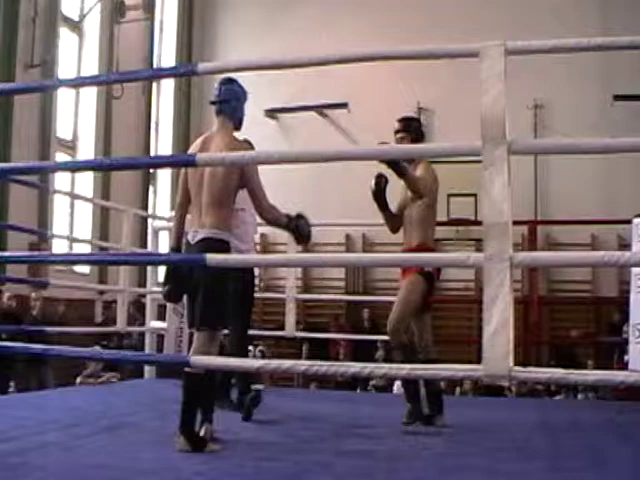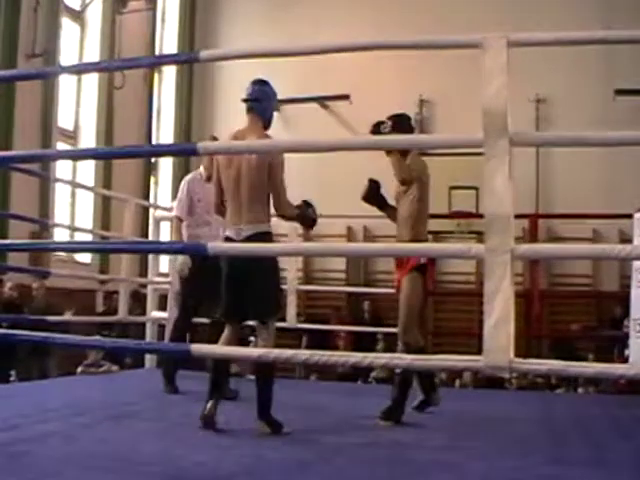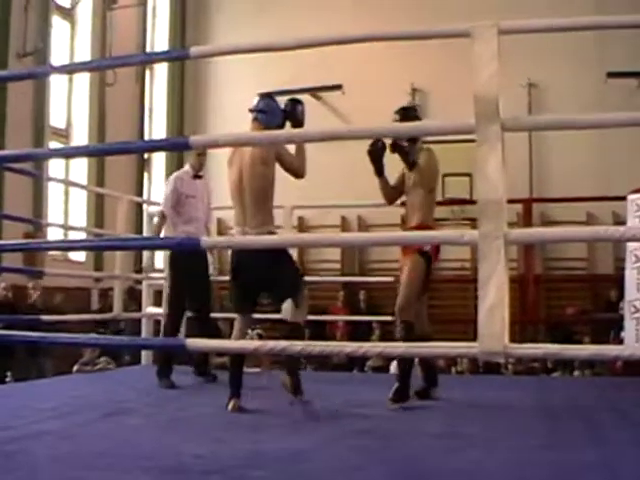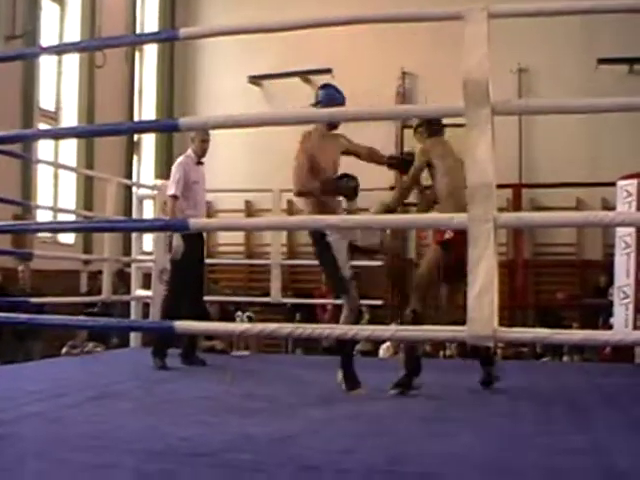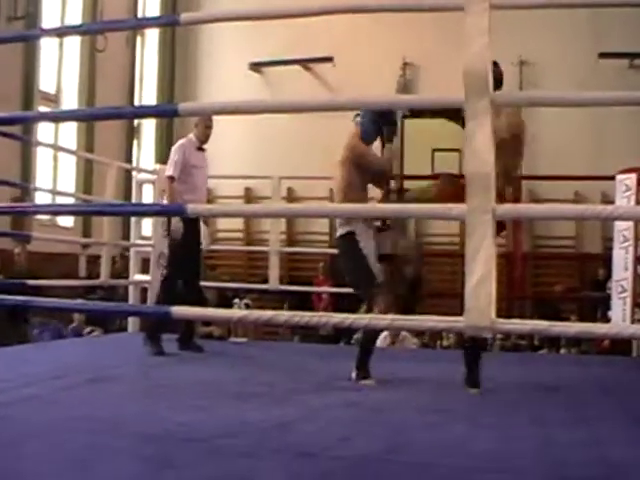
dt=0.7s
person 1, frame 1
left shoulder: (196, 147)
right shoulder: (240, 149)
left elbow: (179, 209)
right elbow: (263, 209)
left wrist: (174, 258)
right wrist: (293, 223)
left hip: (192, 245)
right hip: (215, 246)
left knee: (207, 334)
right knee: (206, 335)
left ankle: (205, 423)
right ankle: (187, 429)
person 1, frame 2
right shoulder: (268, 146)
left elbow: (218, 205)
right elbow: (281, 207)
right wrist: (303, 214)
left hip: (231, 241)
right hip: (258, 241)
left knee: (232, 325)
right knee: (266, 327)
left ankle: (213, 398)
right ankle: (264, 415)
person 1, frame 3
left shoulder: (235, 151)
right shoulder: (270, 144)
right elbow: (299, 171)
right wrist: (298, 132)
left knee: (242, 318)
right knee: (299, 297)
left ankle: (234, 396)
right ankle: (291, 370)
person 1, frame 4
left shoulder: (335, 140)
right shoulder: (308, 142)
left elbow: (364, 152)
right elbow: (299, 187)
left wrist: (395, 162)
right wrist: (330, 187)
left hip: (338, 224)
right hip: (324, 230)
right knee: (352, 301)
right ankle: (347, 372)
person 1, frame 5
left shoulder: (362, 151)
right shoulder: (355, 148)
left elbow: (384, 183)
right elbow: (388, 170)
left wrist: (385, 140)
right wrist: (388, 139)
left hip: (363, 229)
right hip: (352, 234)
right knee: (381, 301)
right ankle: (361, 367)
person 2, frame 1
left shoulder: (425, 171)
right shoulder: (409, 179)
left elbow: (422, 192)
right elbow: (394, 226)
left wrist: (398, 167)
right wrist: (381, 201)
left knee: (395, 326)
right knee: (421, 338)
left ankle: (414, 401)
right ankle: (435, 407)
person 2, frame 2
left shoulder: (415, 163)
right shoulder: (406, 166)
left elbow: (403, 177)
right wrist: (379, 202)
left hip: (415, 254)
right hip: (405, 255)
left knee: (406, 328)
right knee: (411, 327)
left ankle: (397, 403)
right ankle: (429, 390)
person 2, frame 3
left shoulder: (426, 155)
right shoulder: (409, 161)
left elbow: (428, 185)
right elbow: (390, 197)
left wrist: (409, 159)
right wrist: (378, 167)
left knee: (403, 308)
right knee: (416, 314)
left ankle: (403, 382)
right ankle: (429, 381)
person 2, frame 4
left shoulder: (429, 147)
right shoulder: (449, 153)
left elbow: (406, 185)
left wrist: (385, 208)
left hip: (450, 229)
right hip: (463, 229)
left knee: (416, 295)
left ankle: (410, 372)
right ankle: (488, 368)
person 2, frame 5
left shoulder: (510, 115)
right shoulder: (496, 114)
left elbow: (496, 142)
left wrist: (464, 119)
left hip: (496, 201)
left ankle: (472, 370)
person 3, frame 1
left shoulder: (248, 193)
left hip: (245, 264)
left knee: (239, 326)
right knee: (238, 325)
left ankle: (223, 390)
right ankle: (244, 391)
person 3, frame 2
right shoulder: (191, 182)
right elbow: (178, 219)
right wrist: (181, 254)
left hip: (215, 255)
right hip: (194, 254)
left knee: (218, 315)
right knee: (185, 313)
right ankle: (169, 374)
person 3, frame 3
left shoulder: (204, 184)
right shoulder: (177, 180)
right elbow: (163, 216)
left hip: (199, 251)
right hip: (181, 250)
left knee: (202, 309)
right knee: (175, 310)
left ankle: (201, 365)
right ankle: (164, 371)
person 3, frame 4
left shoulder: (201, 169)
right shoulder: (182, 164)
right elbow: (172, 200)
left wrist: (206, 234)
right wrist: (175, 235)
left hip: (196, 235)
right hip: (183, 235)
left knee: (195, 294)
right knee: (176, 292)
left ankle: (189, 351)
right ankle: (159, 351)
person 3, frame 5
left shoulder: (203, 156)
right shoulder: (182, 147)
right elbow: (170, 181)
right wrist: (175, 216)
left hip: (193, 220)
right hip: (180, 218)
left knee: (192, 279)
right knee: (173, 275)
left ankle: (186, 337)
right ankle: (153, 335)
